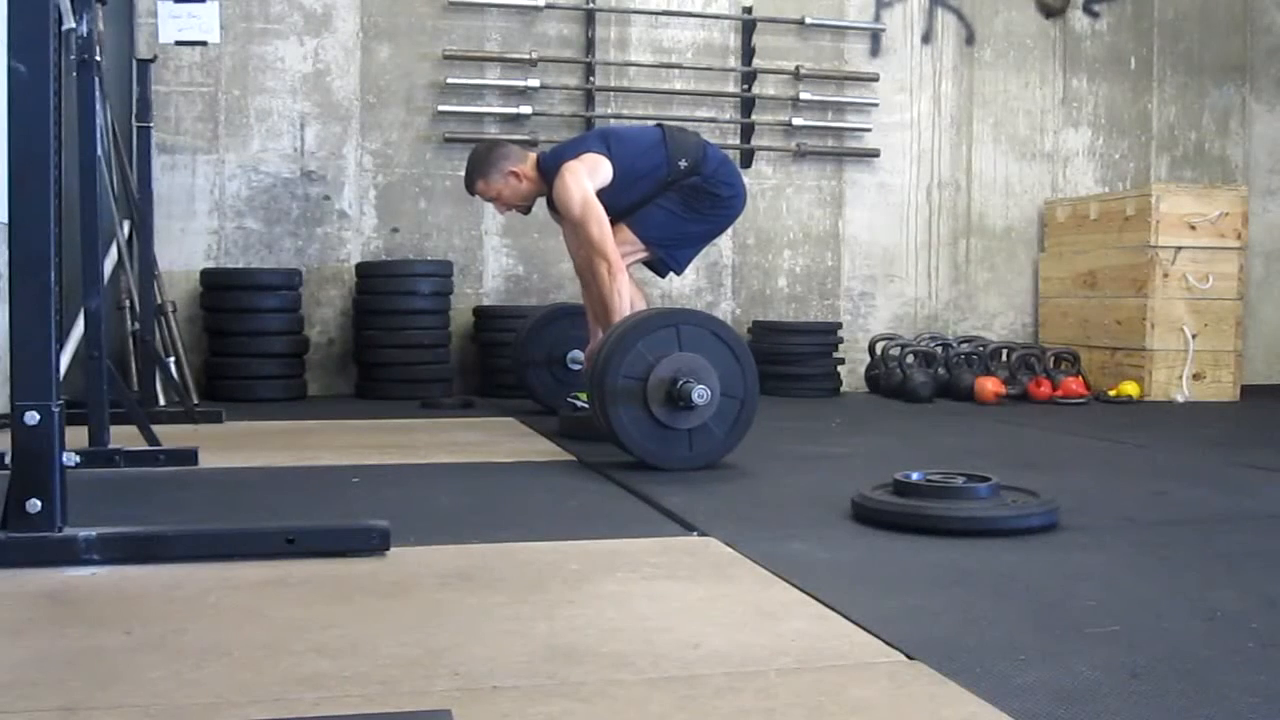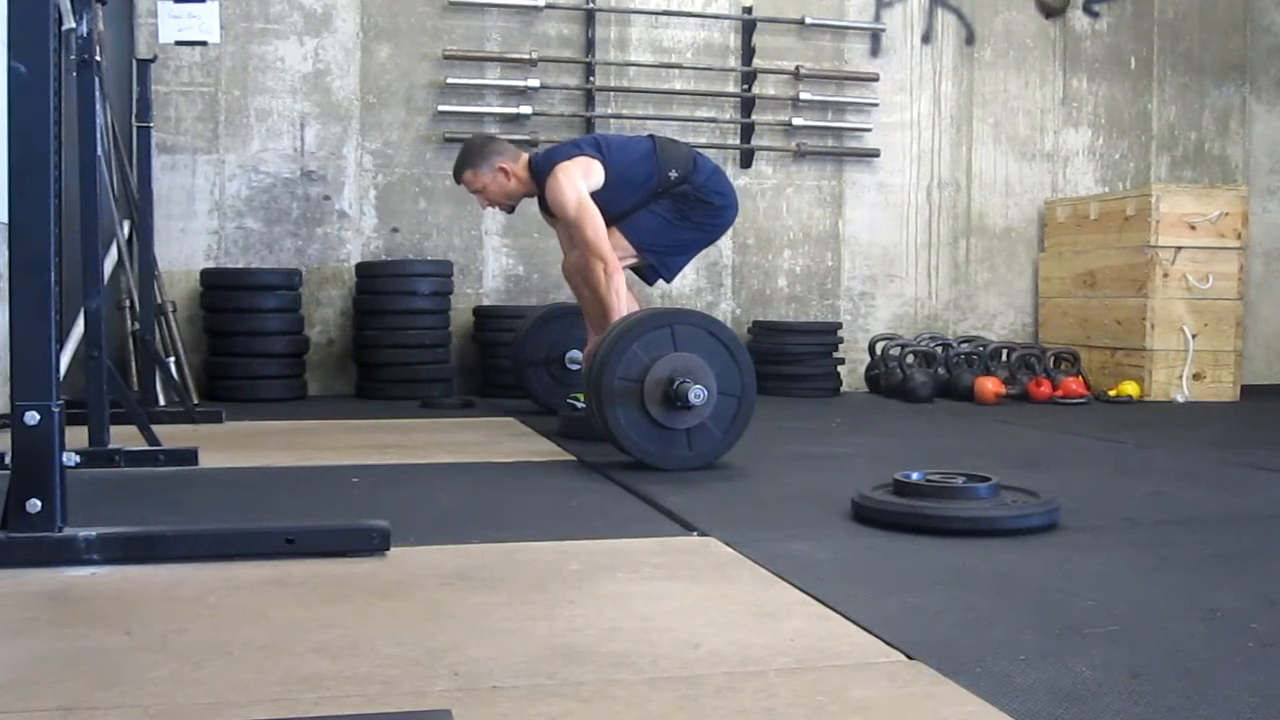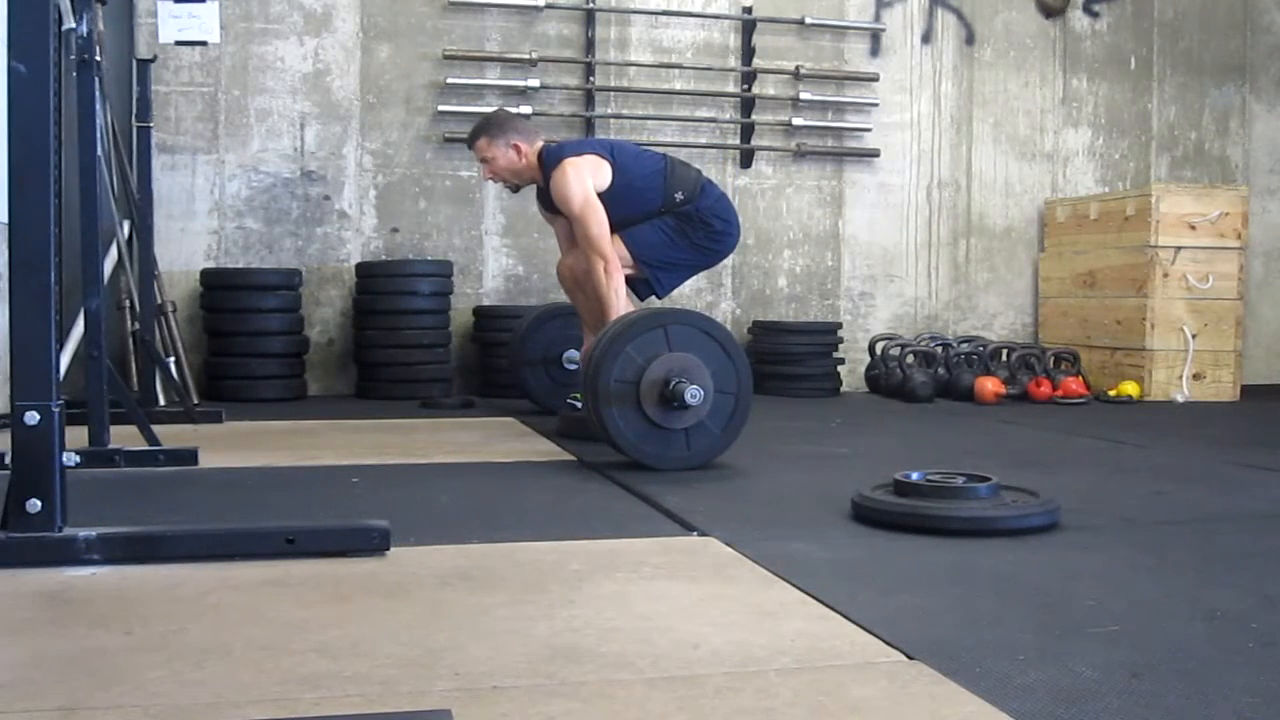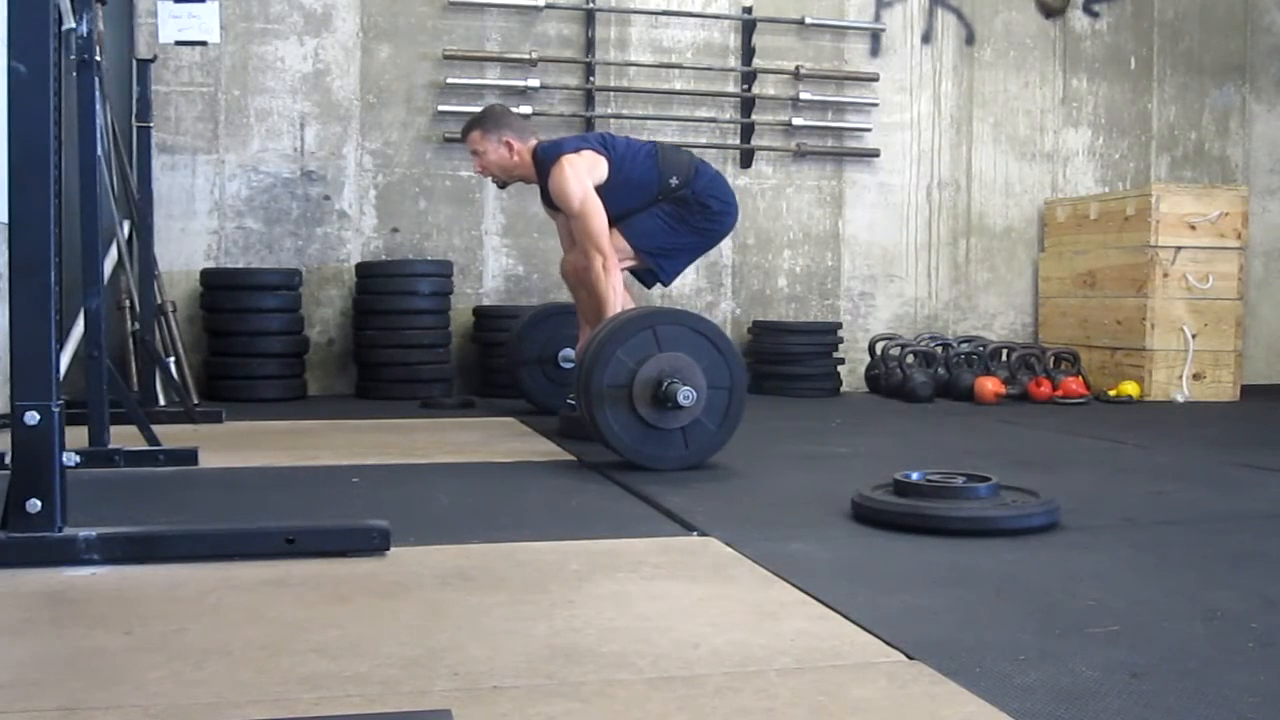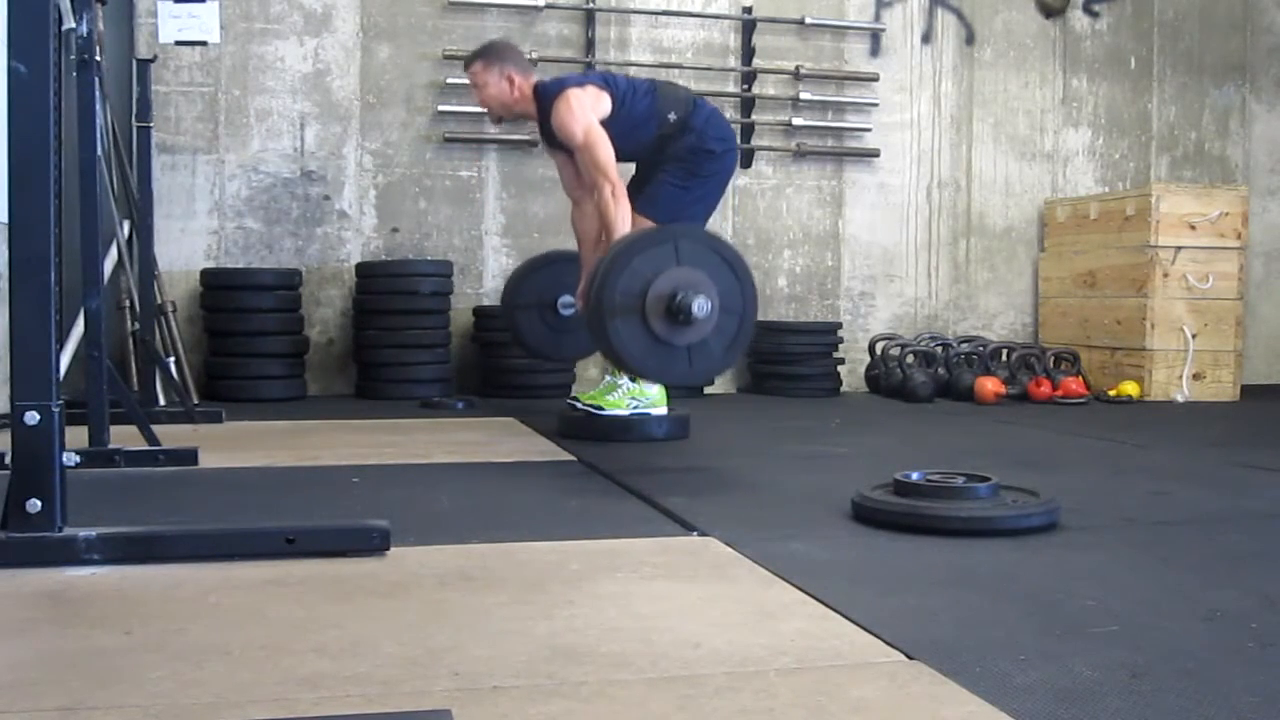
dt=1s
person 1, frame 1
left shoulder: (568, 180)
right shoulder: (559, 187)
left elbow: (610, 266)
right elbow: (589, 268)
right wrist: (596, 342)
left hip: (712, 183)
right hip: (697, 182)
left knee: (606, 261)
right knee: (595, 261)
person 1, frame 2
left shoulder: (561, 181)
right shoulder: (549, 188)
left elbow: (606, 267)
right elbow: (581, 267)
right wrist: (595, 343)
left hip: (703, 195)
right hip: (686, 192)
left knee: (597, 264)
right knee: (584, 266)
person 1, frame 3
left shoulder: (567, 173)
right shoulder: (549, 188)
left elbow: (606, 263)
right elbow: (580, 265)
right wrist: (592, 341)
left hip: (706, 219)
right hip: (692, 218)
left knee: (592, 268)
right knee: (574, 271)
person 1, frame 4
left shoulder: (565, 171)
right shoulder: (551, 179)
left elbow: (603, 261)
right elbow: (581, 259)
right wrist: (587, 339)
left hip: (703, 200)
right hip: (683, 200)
left knee: (591, 263)
right knee: (578, 267)
person 1, frame 5
left shoulder: (566, 105)
right shoulder: (550, 120)
left elbow: (611, 190)
right elbow: (583, 202)
right wrist: (589, 276)
left hip: (703, 143)
right hip: (672, 149)
left ankle: (645, 387)
right ankle: (625, 377)
